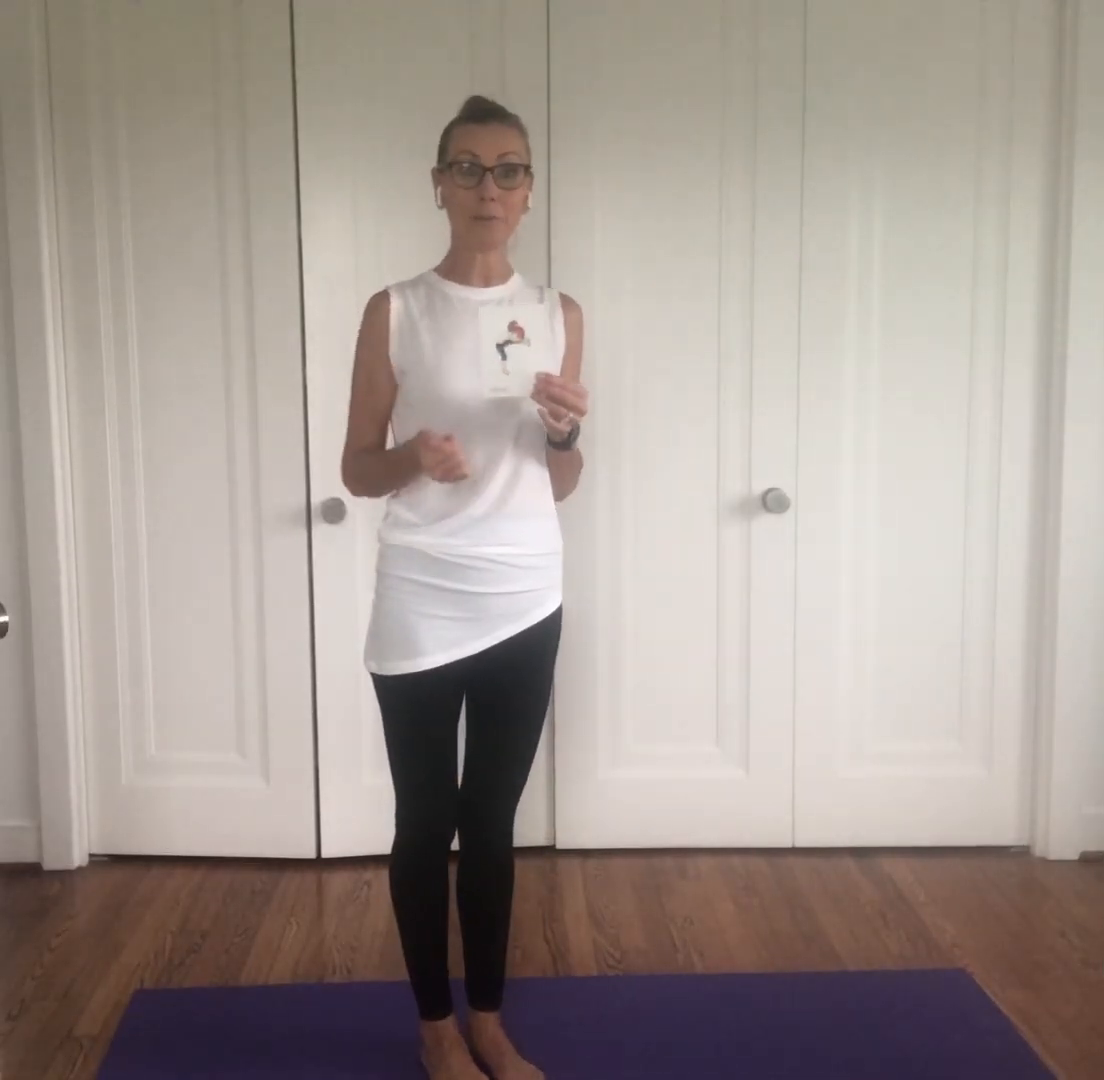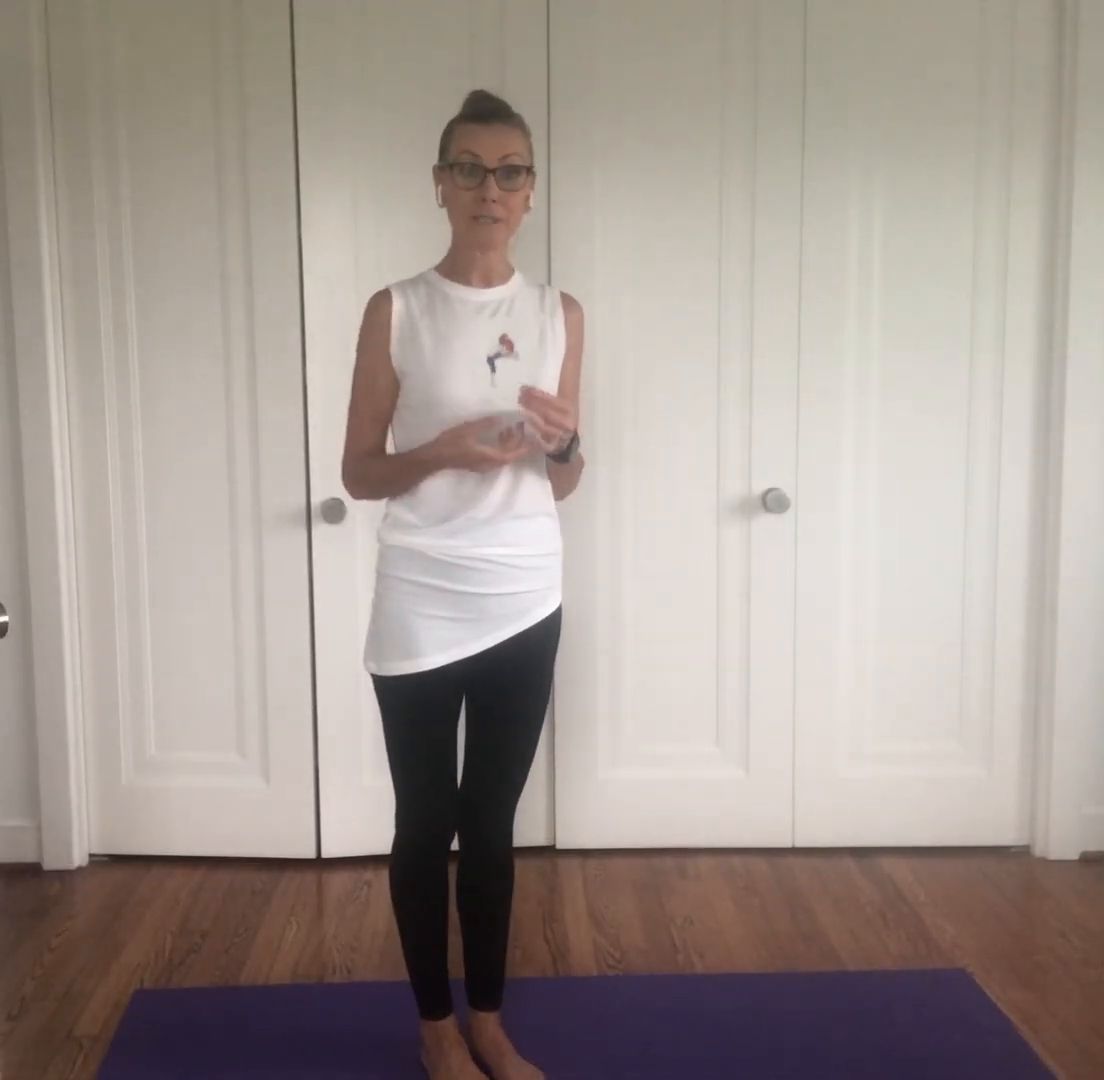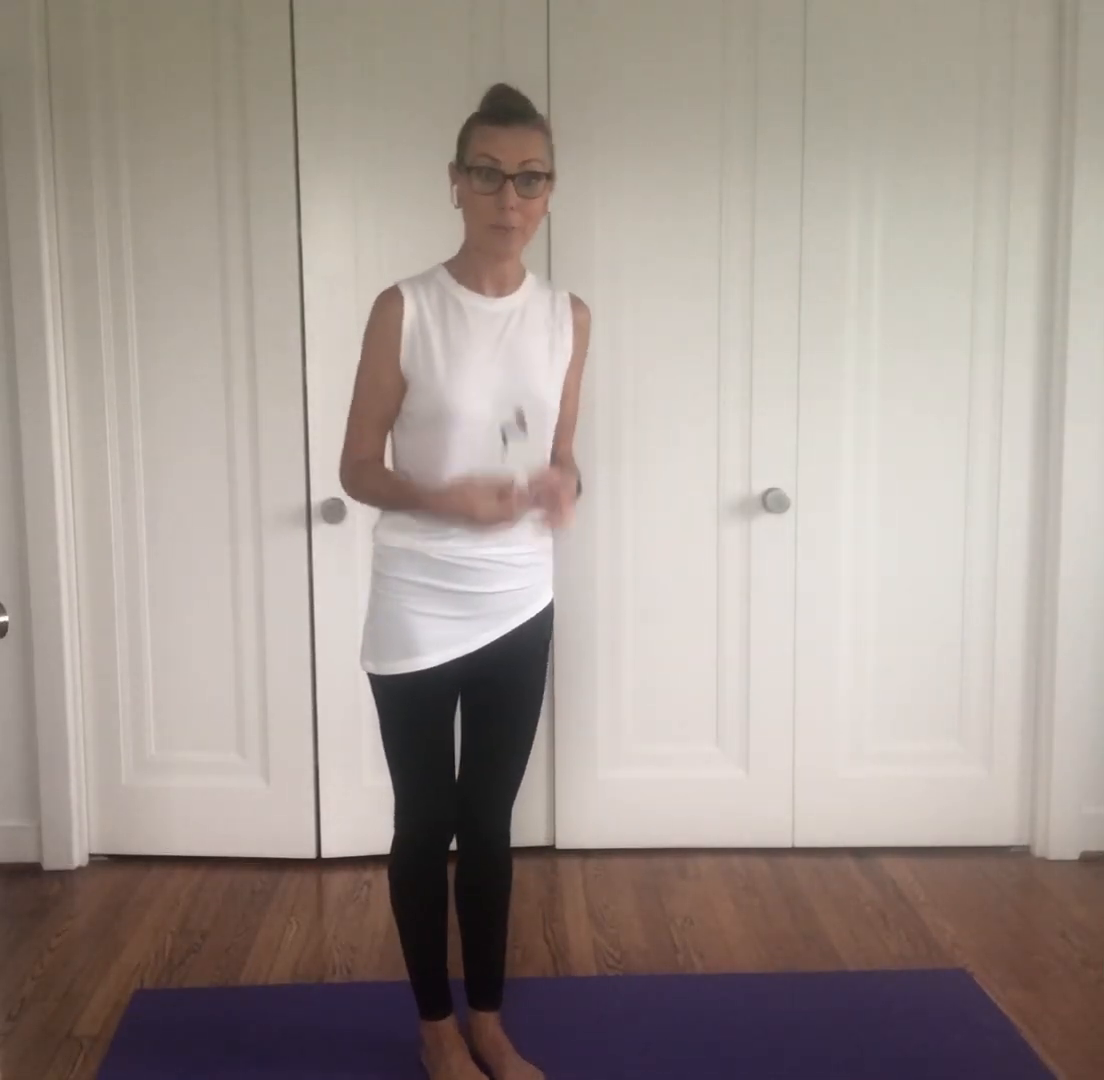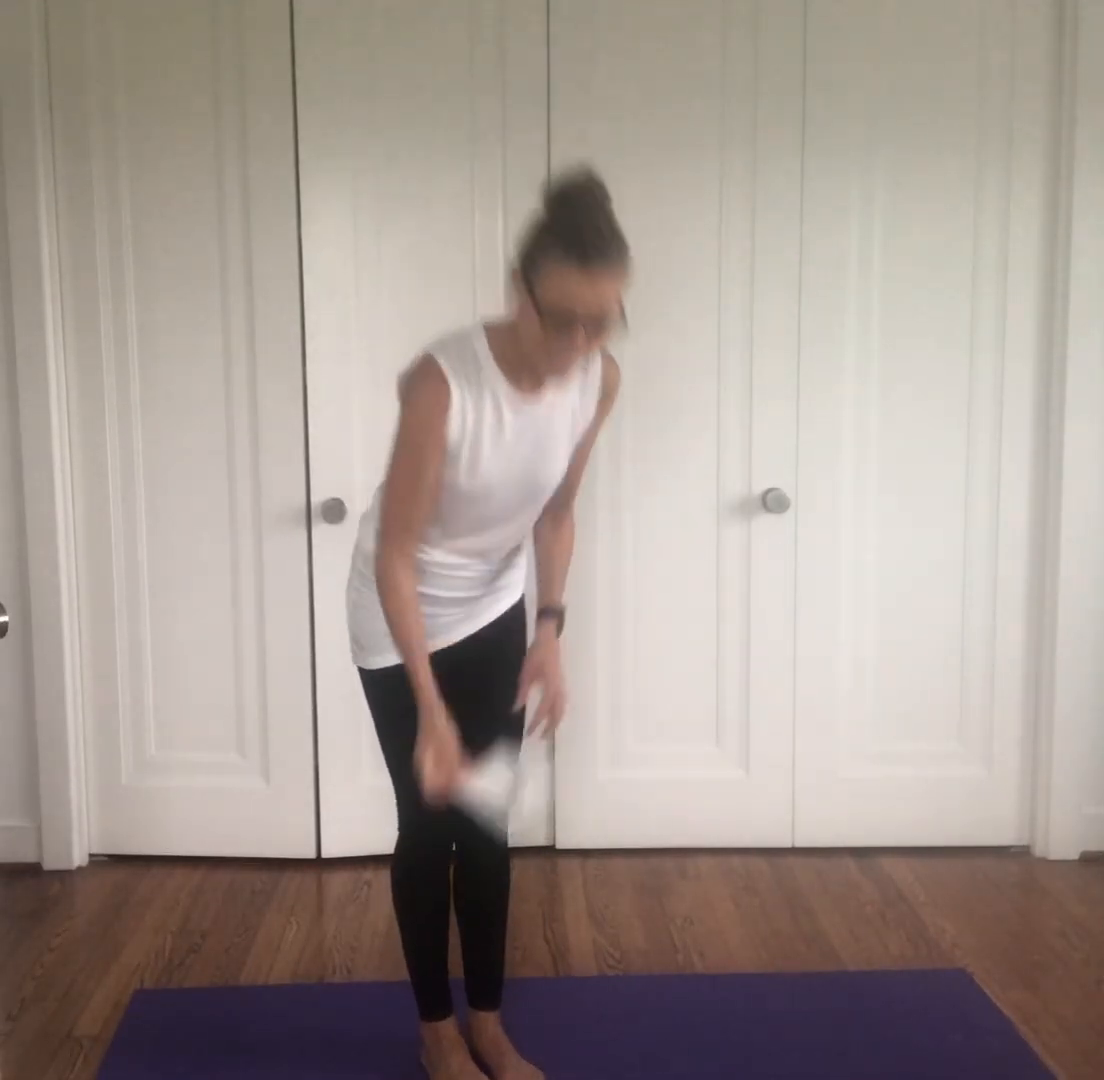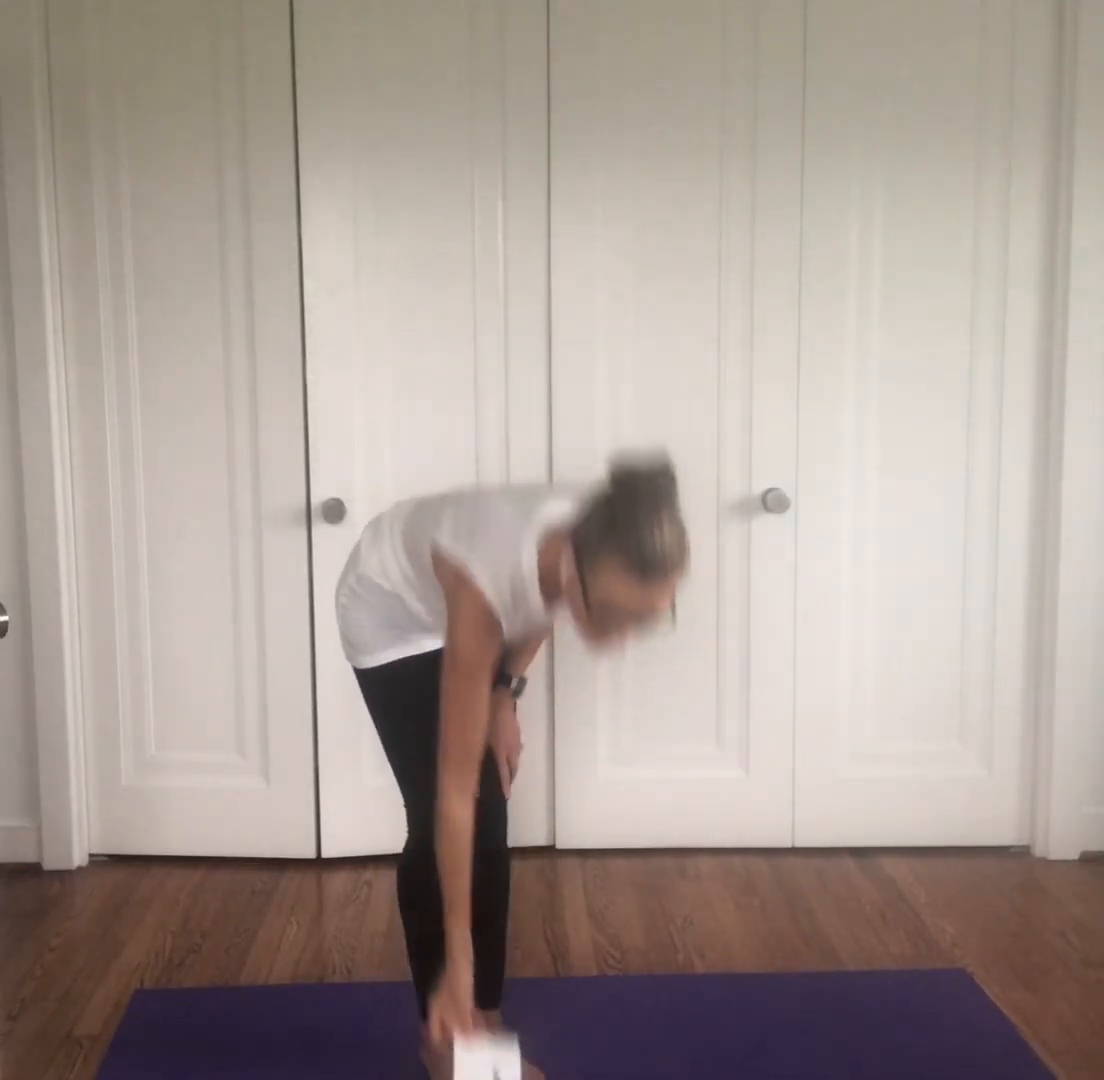
dt=0.3s
person 1, frame 1
left shoulder: (557, 314)
right shoulder: (393, 312)
left elbow: (563, 484)
right elbow: (356, 471)
left wrist: (563, 433)
right wrist: (416, 455)
left hip: (525, 605)
right hip: (421, 609)
left knee: (492, 821)
right knee: (425, 824)
person 1, frame 2
left shoulder: (559, 314)
right shoulder: (394, 311)
left elbow: (564, 485)
right elbow: (359, 473)
left wrist: (560, 443)
right wrist: (439, 451)
left hip: (524, 606)
right hip: (421, 611)
left knee: (492, 822)
right knee: (425, 824)
person 1, frame 3
left shoulder: (568, 319)
right shoulder: (405, 311)
left elbow: (558, 455)
right elbow: (358, 469)
left wrist: (560, 488)
right wrist: (441, 498)
left hip: (517, 612)
right hip: (418, 613)
left knee: (489, 824)
right knee: (426, 825)
person 1, frame 4
left shoulder: (599, 379)
right shoulder: (442, 383)
left elbow: (557, 511)
right elbow: (393, 556)
left wrist: (550, 629)
right wrist: (430, 713)
left hip: (493, 611)
right hip: (404, 617)
left knee: (488, 823)
right knee: (429, 824)
person 1, frame 5
left shoulder: (614, 554)
right shoulder: (485, 580)
right elbow: (453, 796)
left wrist: (506, 691)
right wrist: (456, 970)
right hip: (391, 615)
left knee: (490, 820)
right knee: (437, 818)
left ankle: (490, 1016)
right ankle: (441, 1026)
